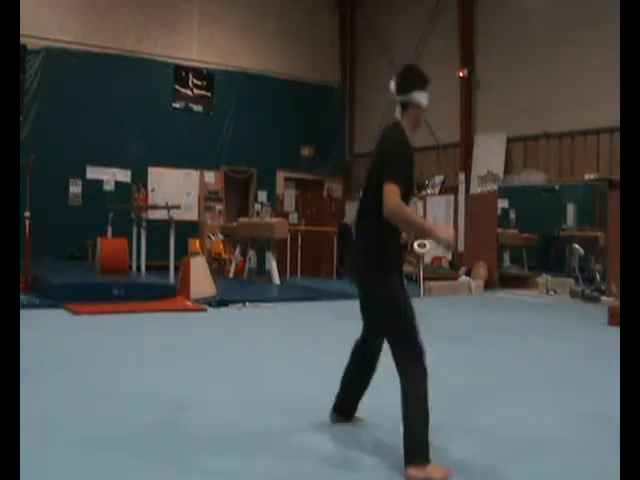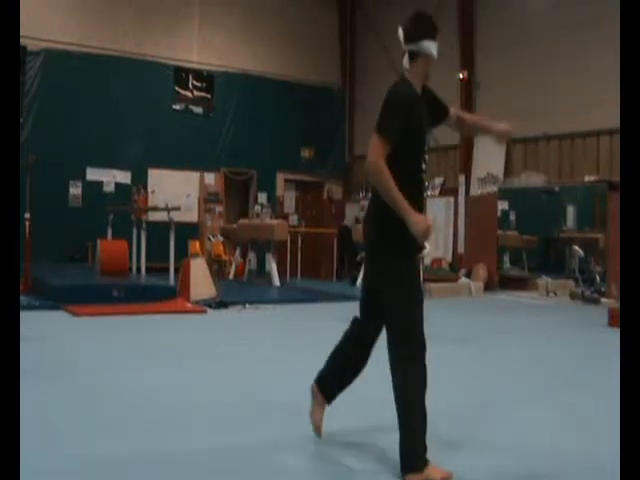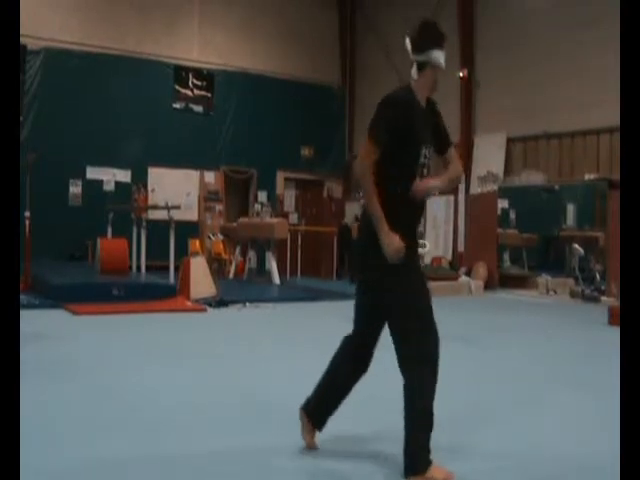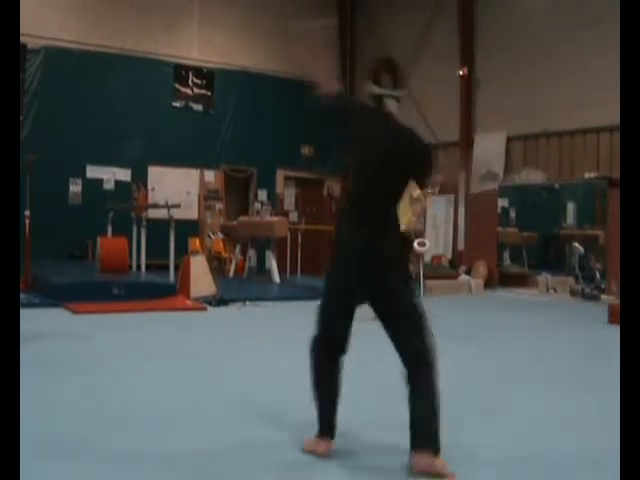
dt=0.3s
person 1, frame 1
left shoulder: (395, 138)
right shoulder: (397, 143)
right elbow: (392, 207)
right wrist: (435, 232)
left hip: (370, 256)
right hip: (377, 260)
left knee: (373, 336)
right knee: (409, 352)
left ankle: (344, 406)
person 1, frame 2
left shoulder: (423, 97)
right shoulder: (402, 96)
left elbow: (456, 117)
right elbow: (374, 162)
left wrist: (493, 127)
right wrist: (411, 215)
left hip: (390, 233)
right hip: (393, 235)
left knee: (369, 321)
right knee: (408, 345)
left ankle: (323, 387)
person 1, frame 3
left shoulder: (427, 109)
right shoulder: (398, 104)
left elbow: (455, 167)
right elbow: (361, 166)
left wrist: (434, 183)
right wrist: (384, 231)
left hip: (390, 239)
right hip: (387, 242)
left knee: (361, 338)
right knee: (421, 349)
left ankle: (311, 417)
person 1, frame 4
left shoulder: (354, 116)
right shoulder: (410, 142)
left elbow: (325, 88)
left hip: (347, 254)
right hip: (385, 257)
left knee: (327, 344)
right knee: (418, 354)
left ankle: (324, 435)
